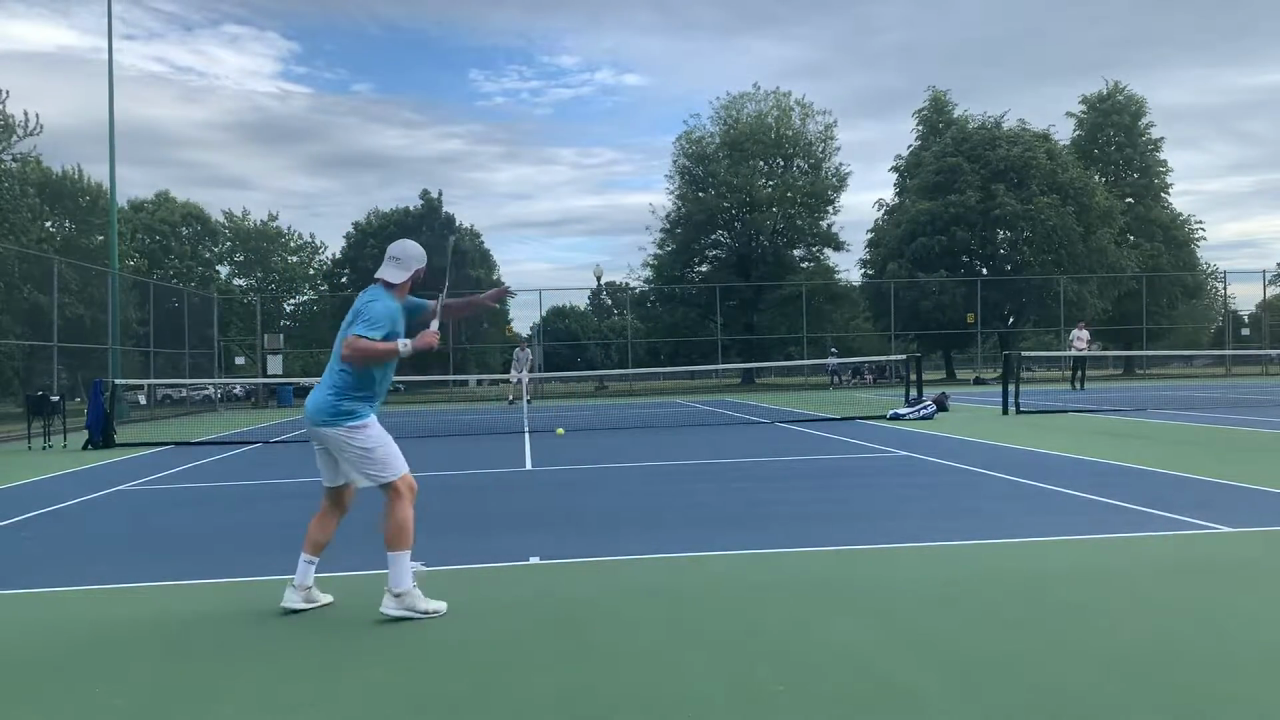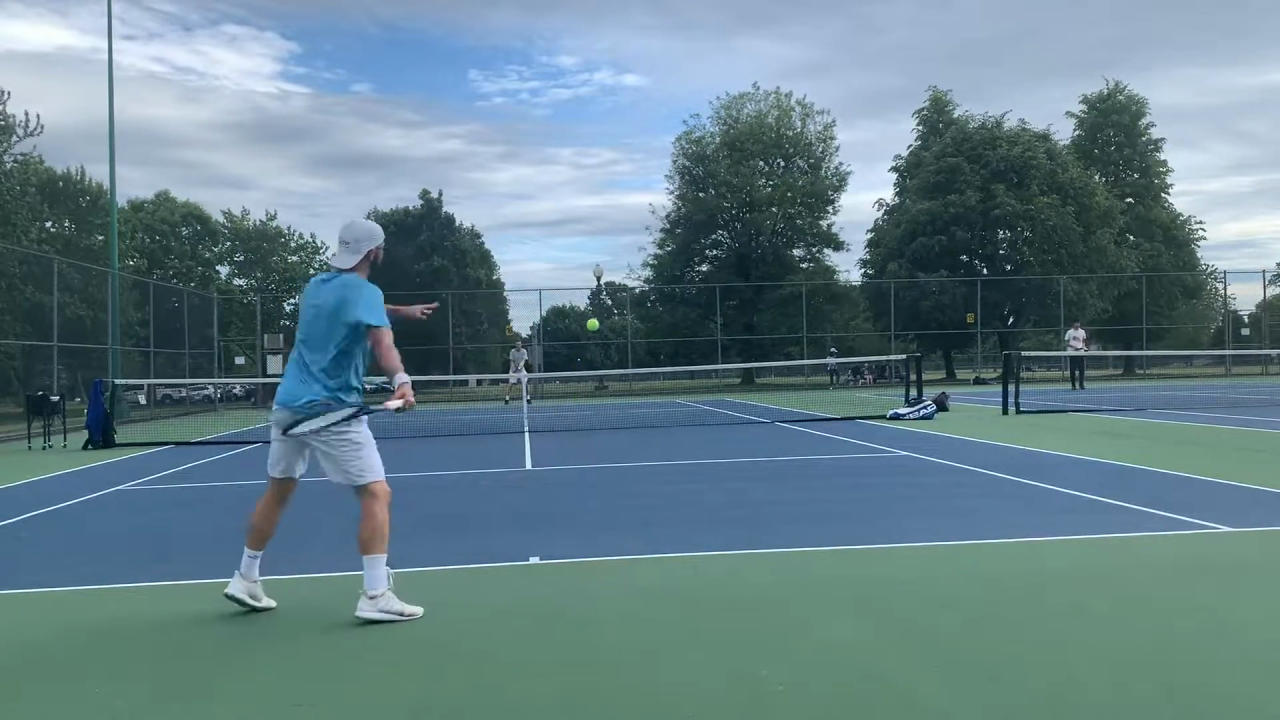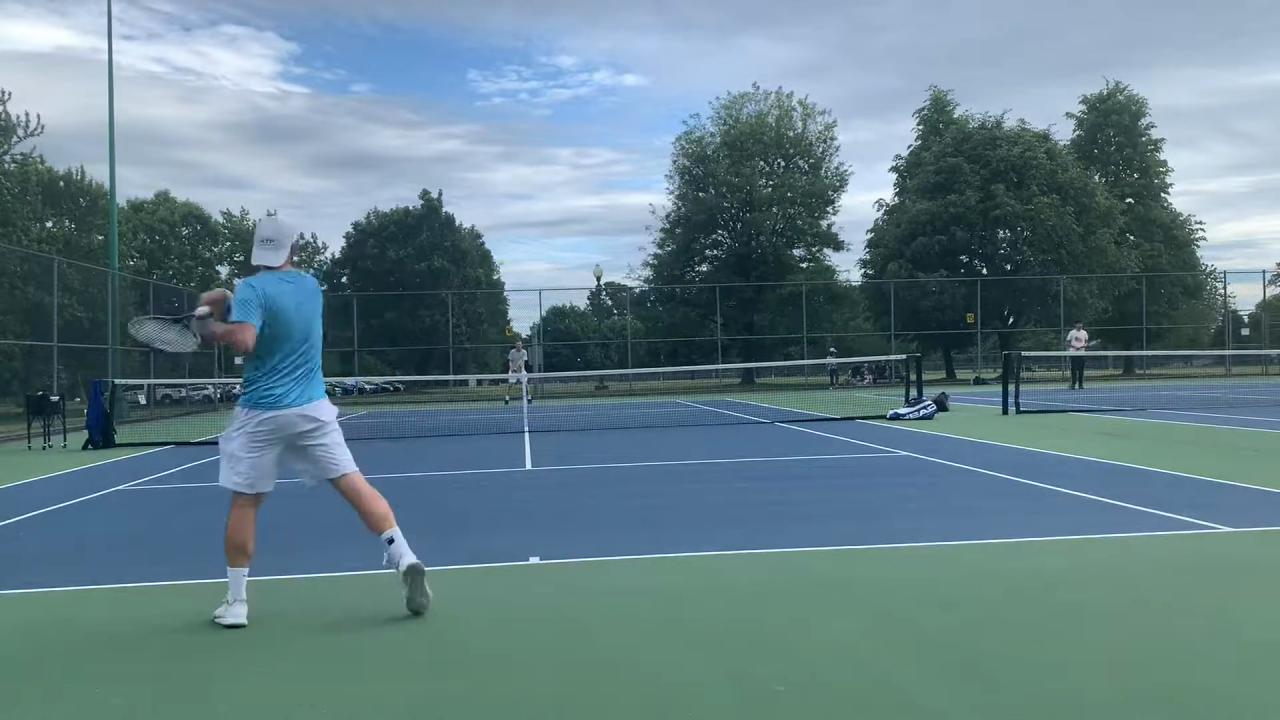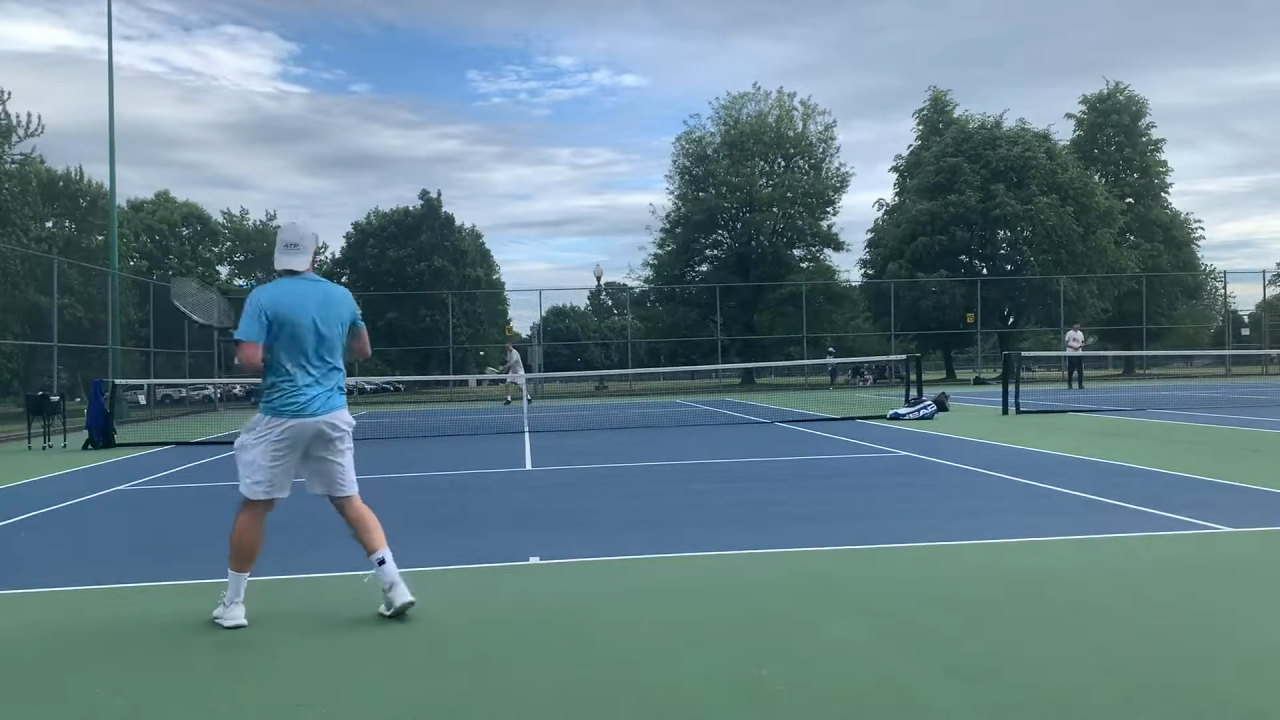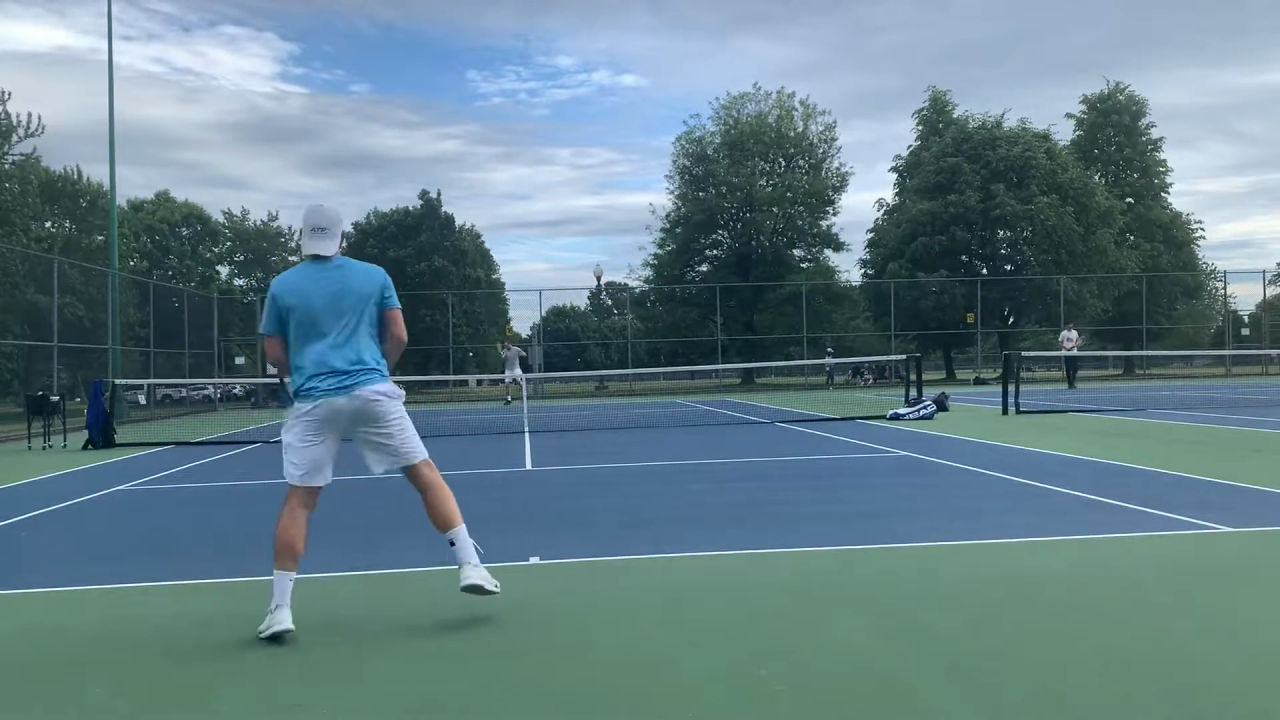
dt=0.5s
person 1, frame 1
left shoulder: (386, 299)
right shoulder: (380, 306)
left elbow: (438, 309)
right elbow: (350, 350)
left wrist: (482, 299)
right wrist: (407, 345)
left hip: (323, 413)
right hip: (346, 415)
left knee: (335, 500)
right knee: (402, 490)
left ankle: (301, 587)
right ankle: (400, 593)
person 1, frame 2
left shoulder: (321, 286)
right shoulder: (363, 292)
right elbow: (381, 338)
left wrist: (403, 311)
right wrist: (401, 378)
left hip: (291, 406)
left knee: (277, 492)
right knee: (376, 495)
left ankle: (245, 579)
right ankle: (375, 596)
person 1, frame 3
left shoulder: (253, 288)
right shoulder: (308, 284)
left elbow: (244, 341)
left wrist: (211, 326)
right wrist: (228, 300)
left hip: (261, 413)
right hip: (312, 408)
left knee: (244, 503)
right knee: (355, 486)
left ankle: (236, 603)
right ankle: (404, 557)
person 1, frame 4
left shoulder: (263, 298)
right shoulder: (342, 297)
left elbow: (249, 360)
right elbow: (362, 352)
left wrist: (278, 369)
left hip: (282, 418)
right hip: (332, 415)
left knee: (253, 508)
right knee: (349, 502)
left ankle: (233, 603)
right ankle: (394, 586)
person 1, frame 5
left shoulder: (281, 286)
right shoulder: (374, 276)
left elbow: (274, 355)
right elbow: (398, 338)
left hip: (314, 403)
right hip: (371, 393)
left knee: (297, 503)
right knee: (425, 474)
left ankle: (280, 609)
right ankle: (470, 565)
